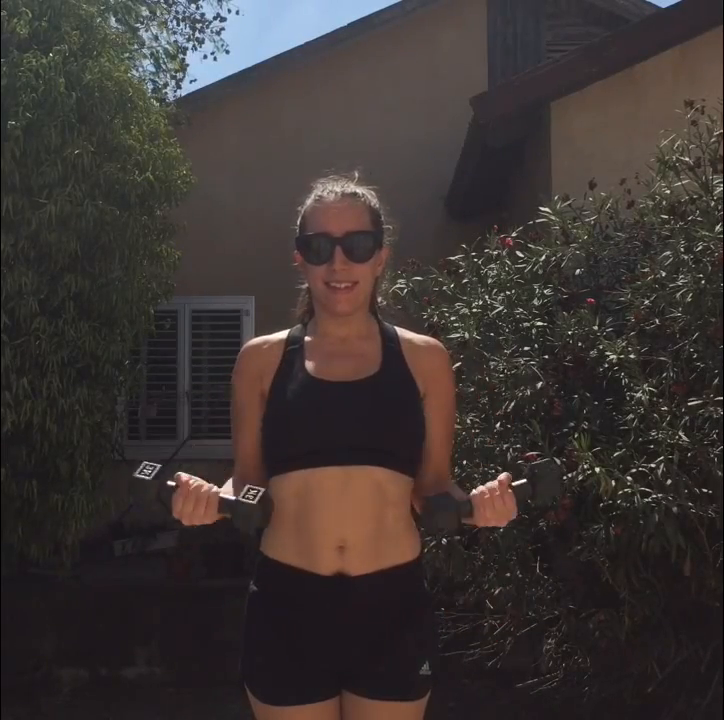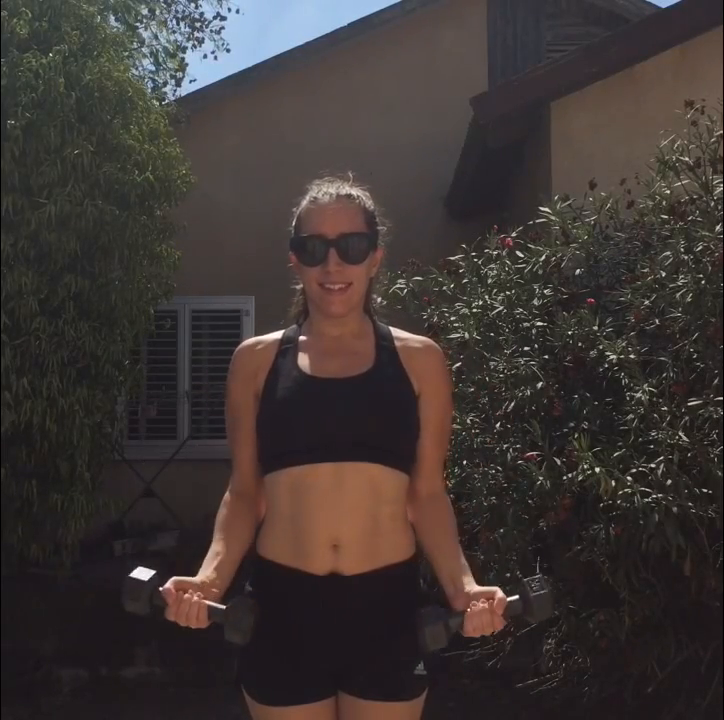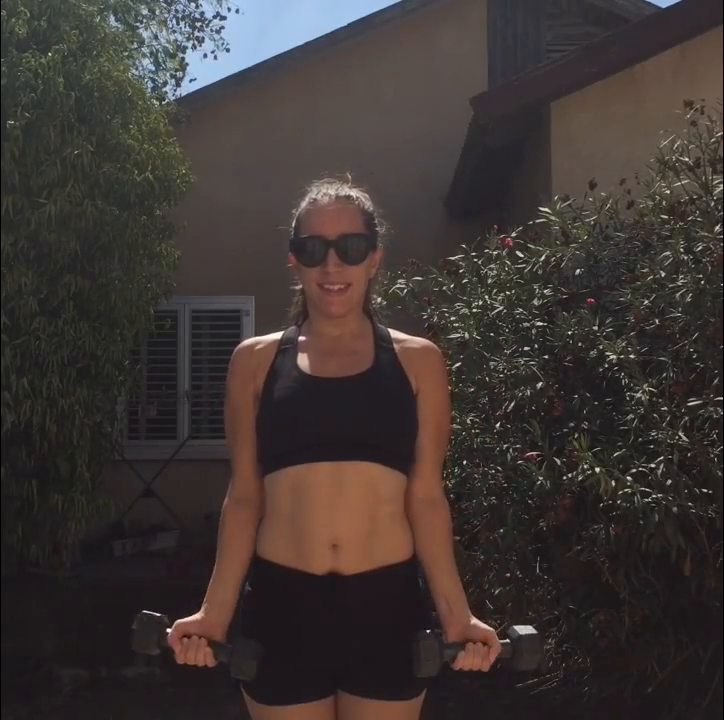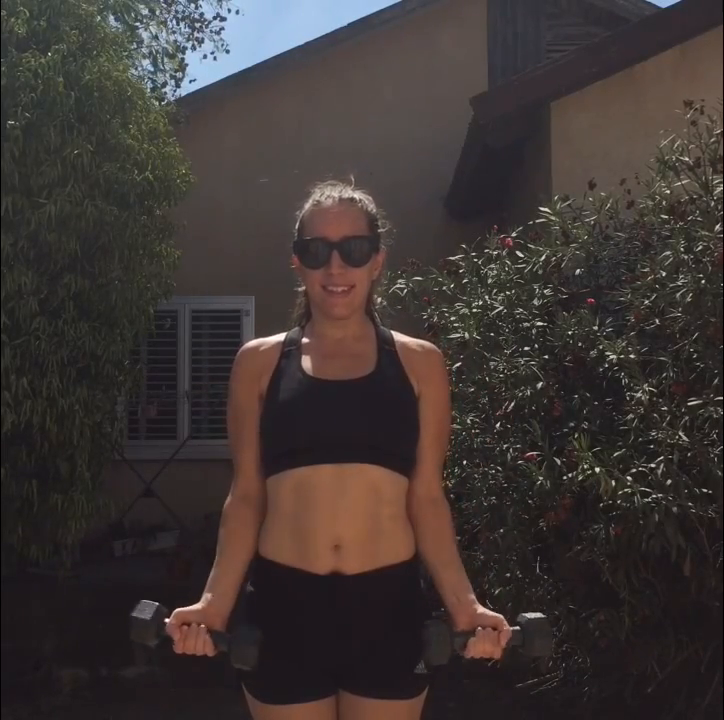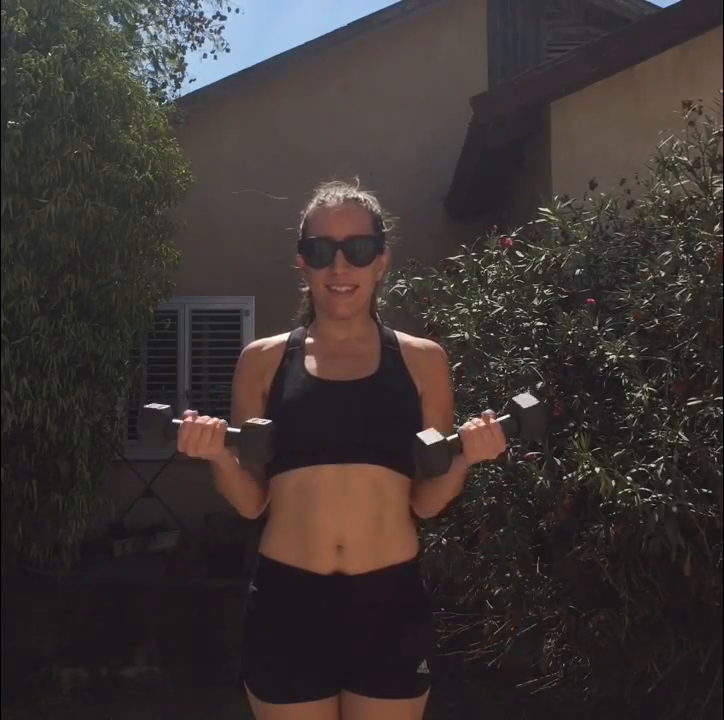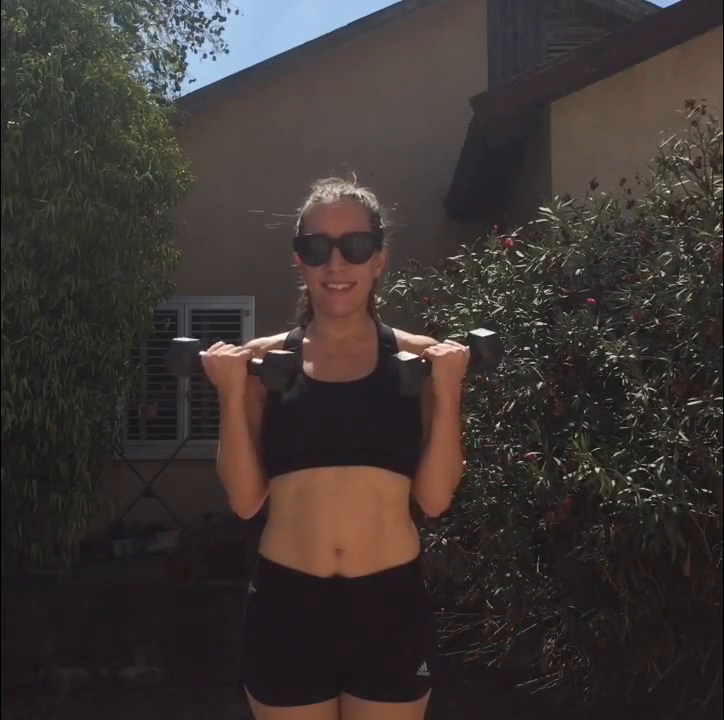
dt=0.4s
person 1, frame 1
left shoulder: (424, 359)
right shoulder: (262, 359)
left elbow: (432, 488)
right elbow: (249, 486)
left wrist: (475, 505)
right wrist: (214, 503)
left hip: (392, 605)
right hip: (288, 604)
person 1, frame 2
left shoulder: (418, 358)
right shoulder: (257, 359)
left elbow: (428, 494)
right elbow: (244, 491)
left wrist: (463, 586)
right wrist: (211, 577)
left hip: (387, 605)
right hip: (284, 605)
person 1, frame 3
left shoulder: (417, 360)
right shoulder: (256, 360)
left elbow: (426, 496)
right elbow: (244, 495)
left wrist: (455, 610)
right wrist: (216, 609)
left hip: (387, 604)
right hip: (283, 605)
person 1, frame 4
left shoulder: (419, 362)
right shoulder: (260, 361)
left elbow: (426, 497)
right elbow: (246, 494)
left wrist: (463, 603)
right wrist: (215, 601)
left hip: (388, 605)
right hip: (285, 604)
person 1, frame 5
left shoulder: (421, 360)
right shoulder: (263, 360)
left elbow: (426, 500)
right elbow: (250, 500)
left wrist: (464, 456)
right wrist: (219, 454)
left hip: (390, 604)
right hip: (287, 603)
person 1, frame 6
left shoulder: (420, 358)
right shoulder: (261, 359)
left elbow: (434, 497)
right elbow: (245, 499)
left wrist: (447, 393)
right wrist: (232, 396)
left hip: (391, 606)
right hip: (287, 606)
